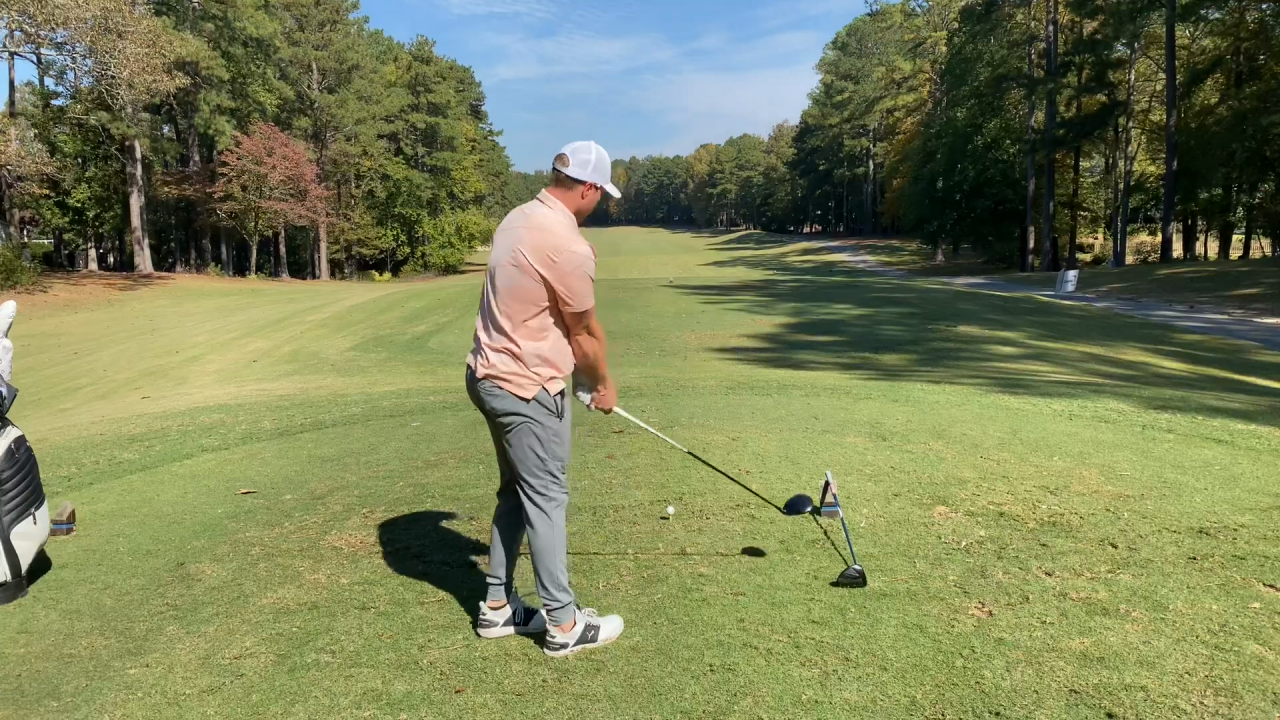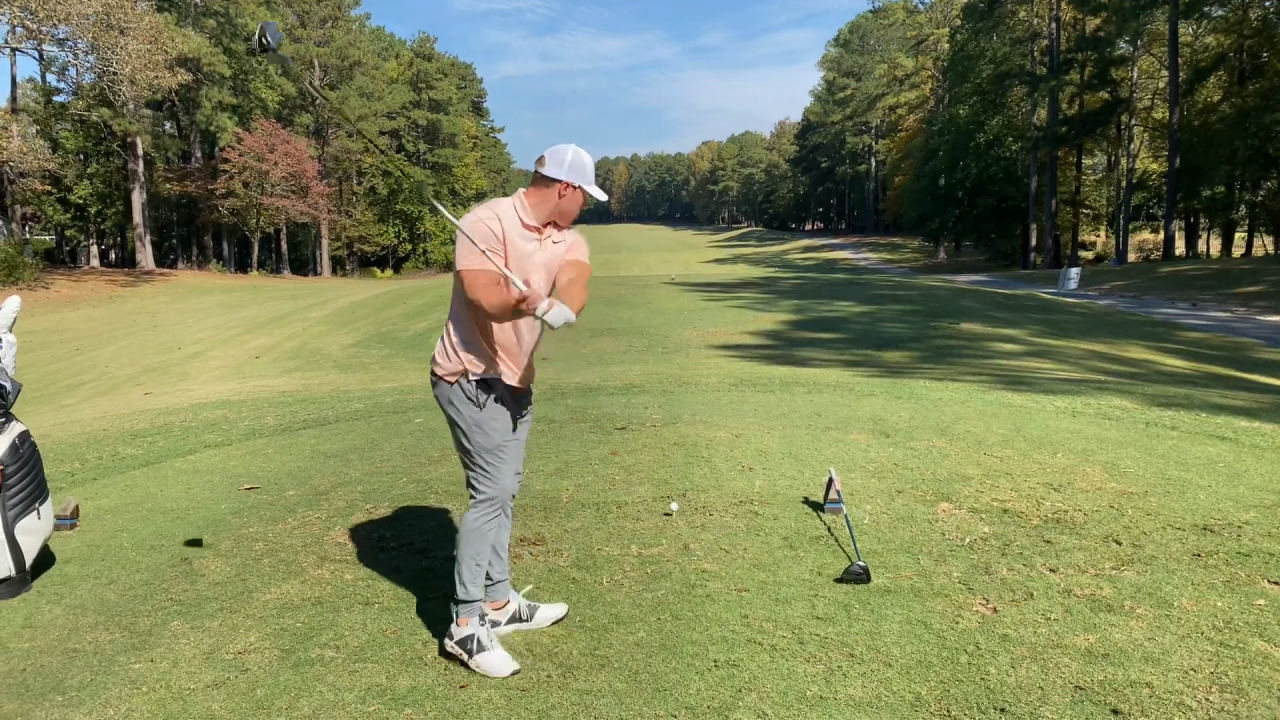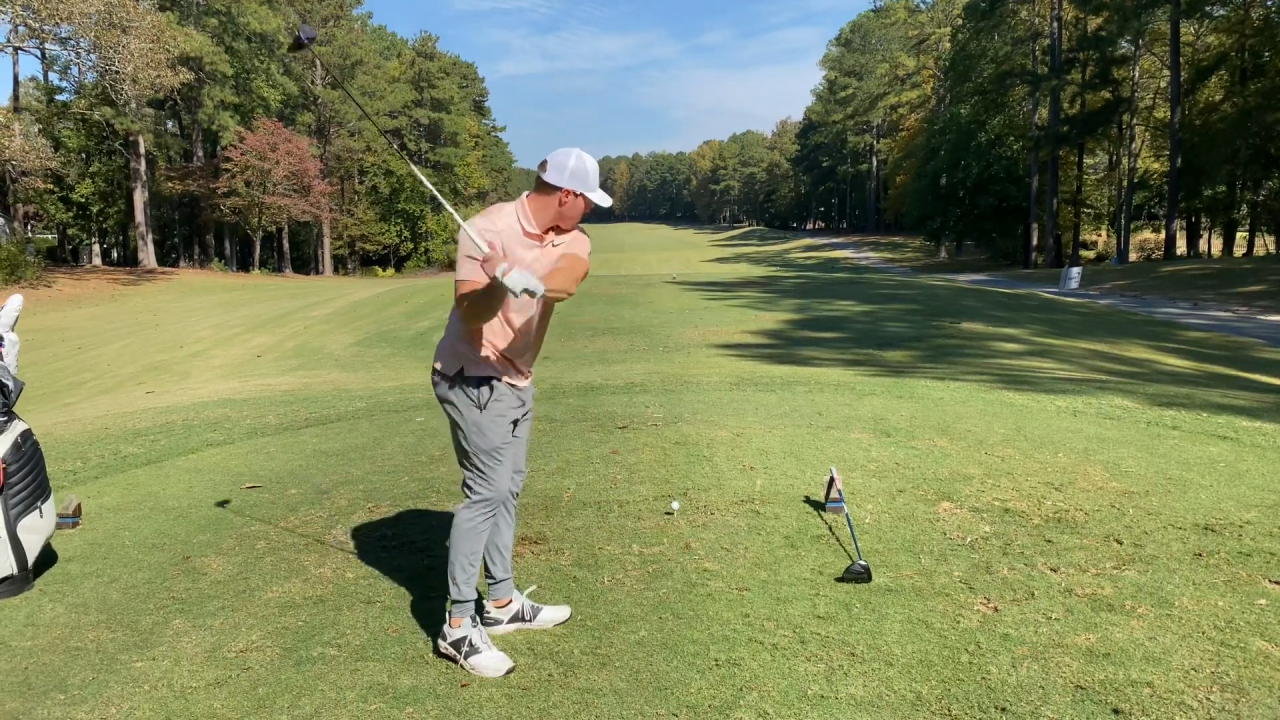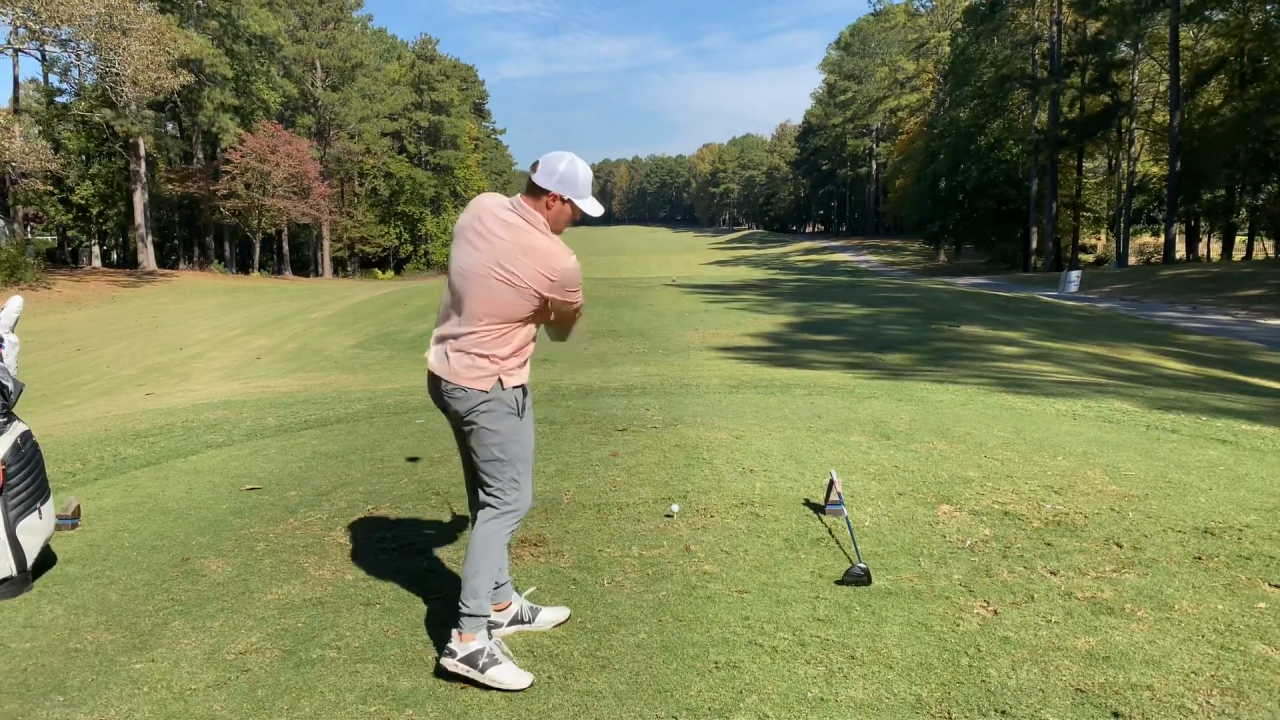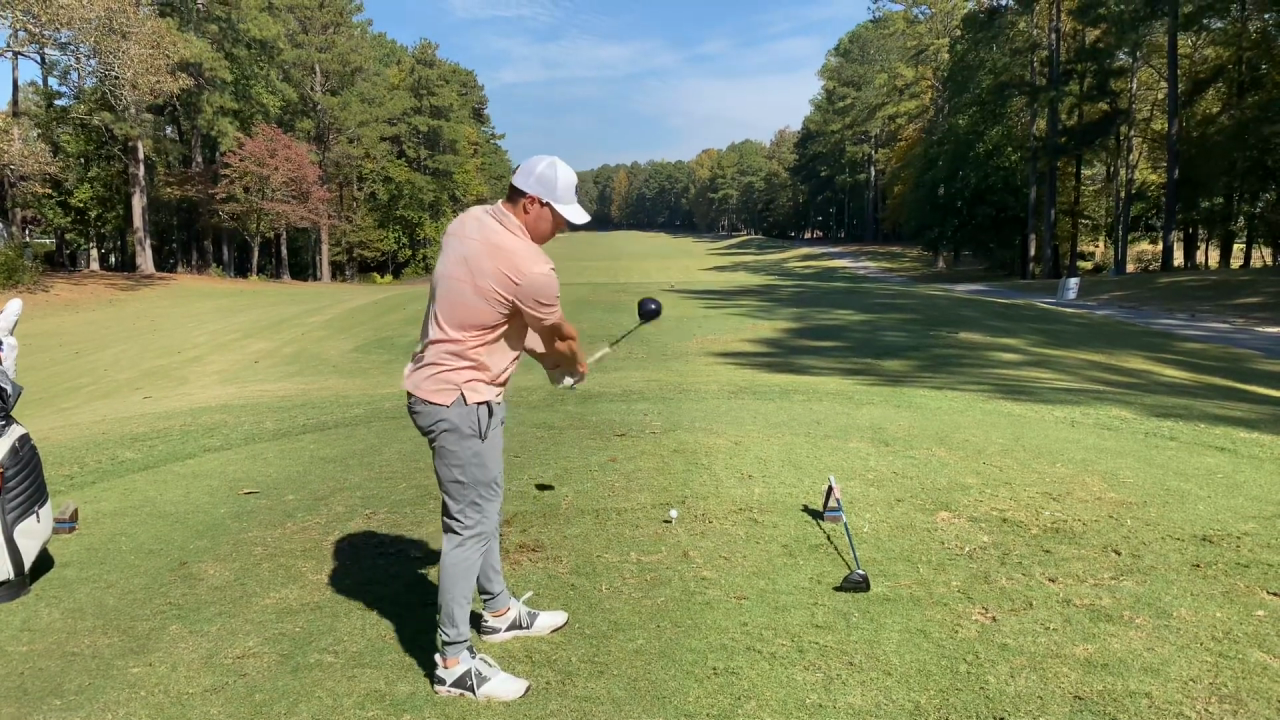
dt=0.5s
person 1, frame 1
left shoulder: (522, 219)
right shoulder: (567, 245)
right elbow: (585, 330)
left wrist: (578, 373)
right wrist: (602, 383)
left hip: (495, 375)
right hip: (526, 387)
left knee: (518, 493)
right knee: (546, 500)
left ankle: (498, 606)
right ankle: (564, 624)
person 1, frame 2
left shoulder: (569, 239)
right shoulder: (486, 219)
left elbow: (576, 285)
right elbow: (482, 298)
left wrist: (560, 306)
right wrist: (528, 303)
left hip: (514, 382)
right hip: (470, 378)
left knee: (501, 489)
right knee: (491, 490)
left ankle: (499, 602)
right ankle: (465, 624)
person 1, frame 3
left shoulder: (571, 236)
right shoulder: (489, 229)
left elbow: (570, 277)
right elbow: (469, 311)
left wrist: (528, 281)
right wrist: (495, 283)
left hip: (513, 381)
right hip: (471, 377)
left knee: (506, 488)
right knee: (487, 490)
left ankle: (502, 602)
right ankle: (459, 623)
person 1, frame 4
left shoulder: (481, 209)
right shoulder: (557, 262)
right elbow: (566, 321)
right wrist: (549, 320)
left hip: (450, 375)
right hip: (491, 388)
left knee: (490, 496)
right knee: (508, 501)
left ankle: (500, 604)
right ankle: (468, 638)
person 1, frame 5
left shoulder: (472, 222)
right shoulder: (529, 265)
right elbow: (561, 336)
left wrist: (538, 343)
right wrist: (575, 361)
left hip: (469, 394)
right hip: (459, 401)
left knee: (483, 506)
right knee: (472, 522)
left ankle: (499, 610)
right ankle: (454, 662)
